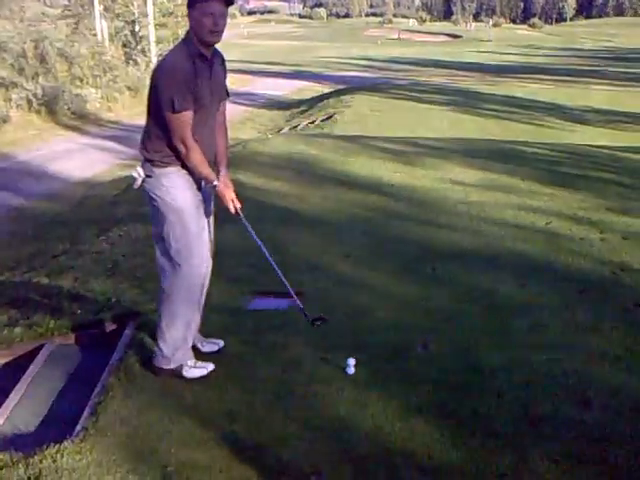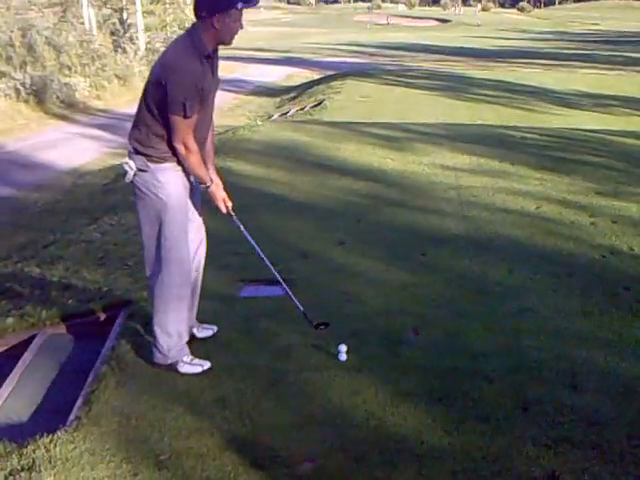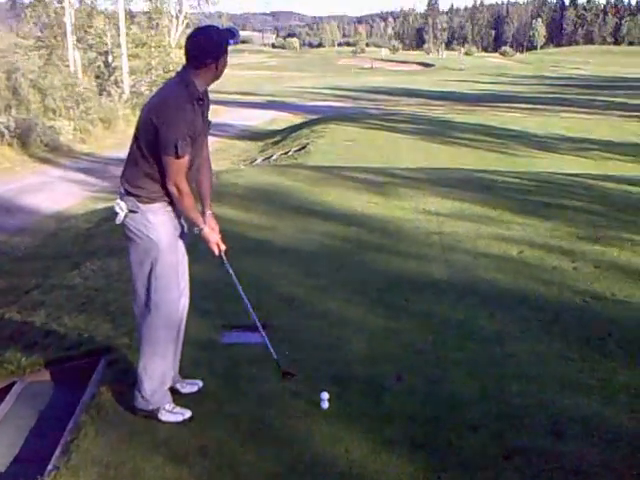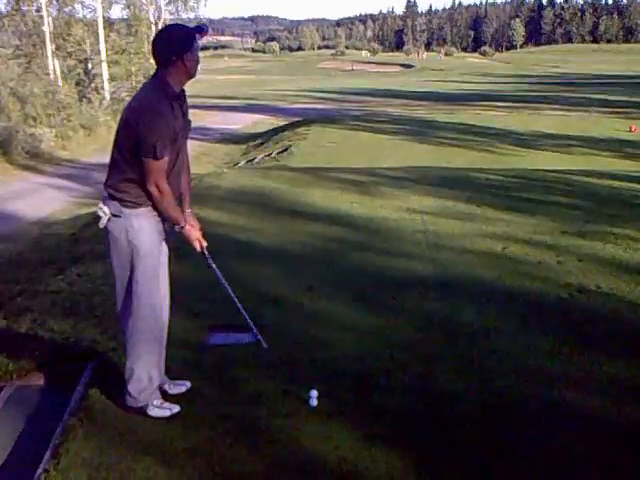
dt=0.7s
person 1, frame 1
left shoulder: (216, 61)
right shoulder: (174, 67)
right elbow: (183, 141)
left wrist: (224, 173)
right wrist: (215, 184)
left hip: (197, 174)
right hip: (169, 175)
left knee: (200, 261)
right knee: (188, 263)
left ankle: (188, 334)
right ankle: (171, 354)
person 1, frame 2
left shoulder: (207, 53)
right shoulder: (183, 67)
right elbow: (183, 142)
left wrist: (211, 170)
right wrist: (209, 185)
left hip: (179, 165)
right hip: (159, 169)
left knee: (192, 248)
right knee: (174, 260)
left ankle: (183, 322)
right ankle: (169, 349)
person 1, frame 3
left shoulder: (199, 96)
right shoulder: (174, 107)
left elbow: (200, 157)
right elbow: (176, 183)
left wrist: (208, 213)
right wrist: (203, 227)
left hip: (165, 207)
right hip: (148, 210)
left knee: (175, 298)
right knee: (163, 303)
left ankle: (167, 376)
right ankle: (151, 396)
person 1, frame 4
left shoulder: (176, 96)
right shoulder: (153, 109)
left elbow: (181, 156)
right elbow: (155, 184)
left wrist: (188, 211)
right wrist: (183, 225)
left hip: (150, 211)
right hip: (132, 214)
left knee: (157, 301)
right knee: (145, 305)
left ankle: (154, 376)
right ankle: (140, 393)
